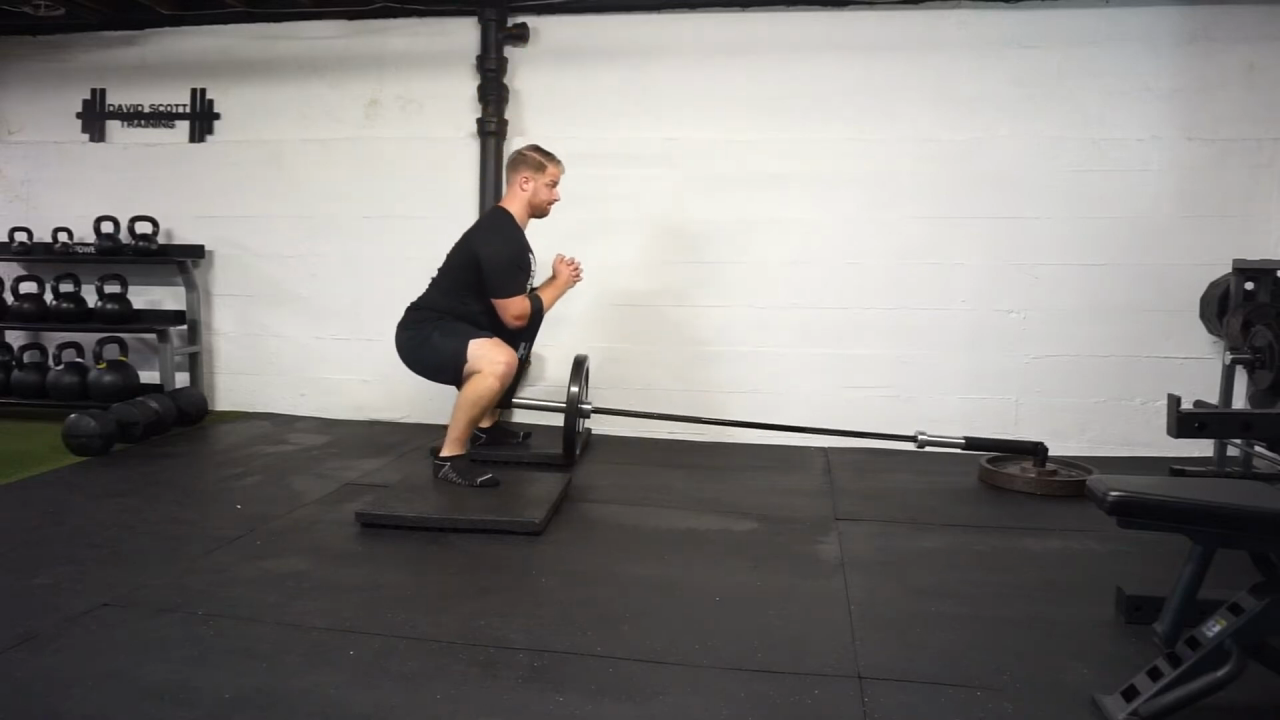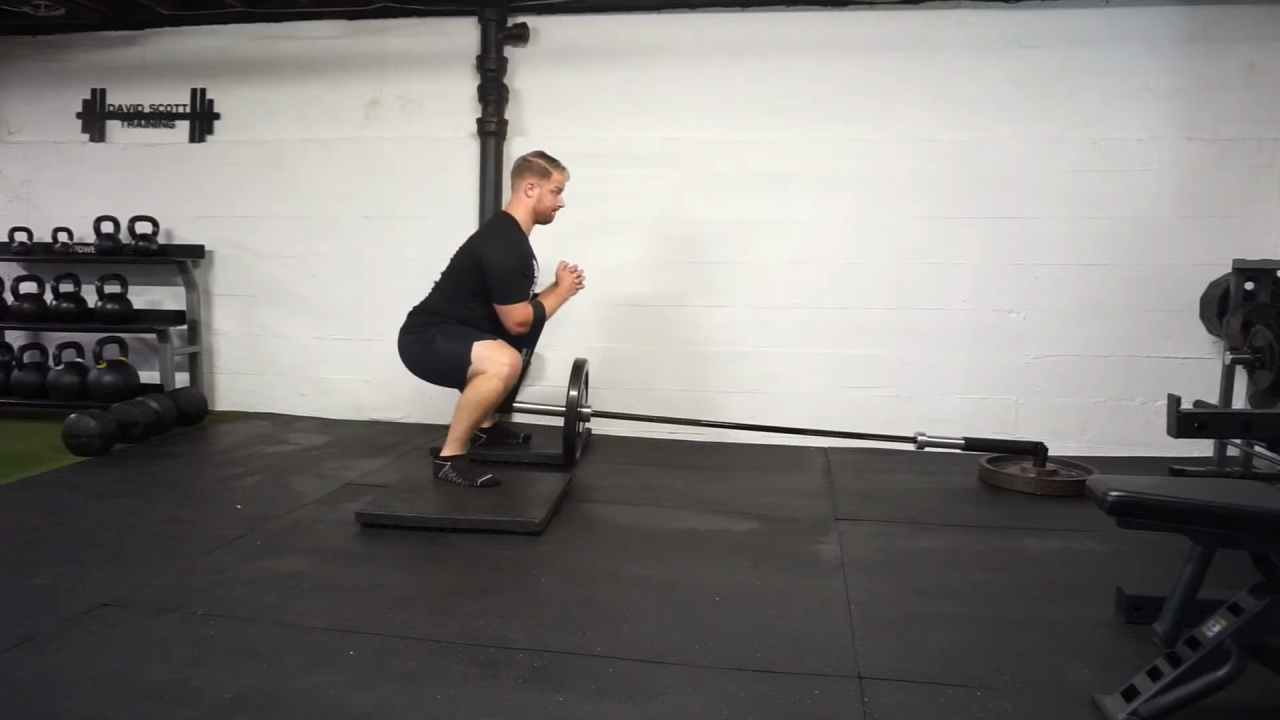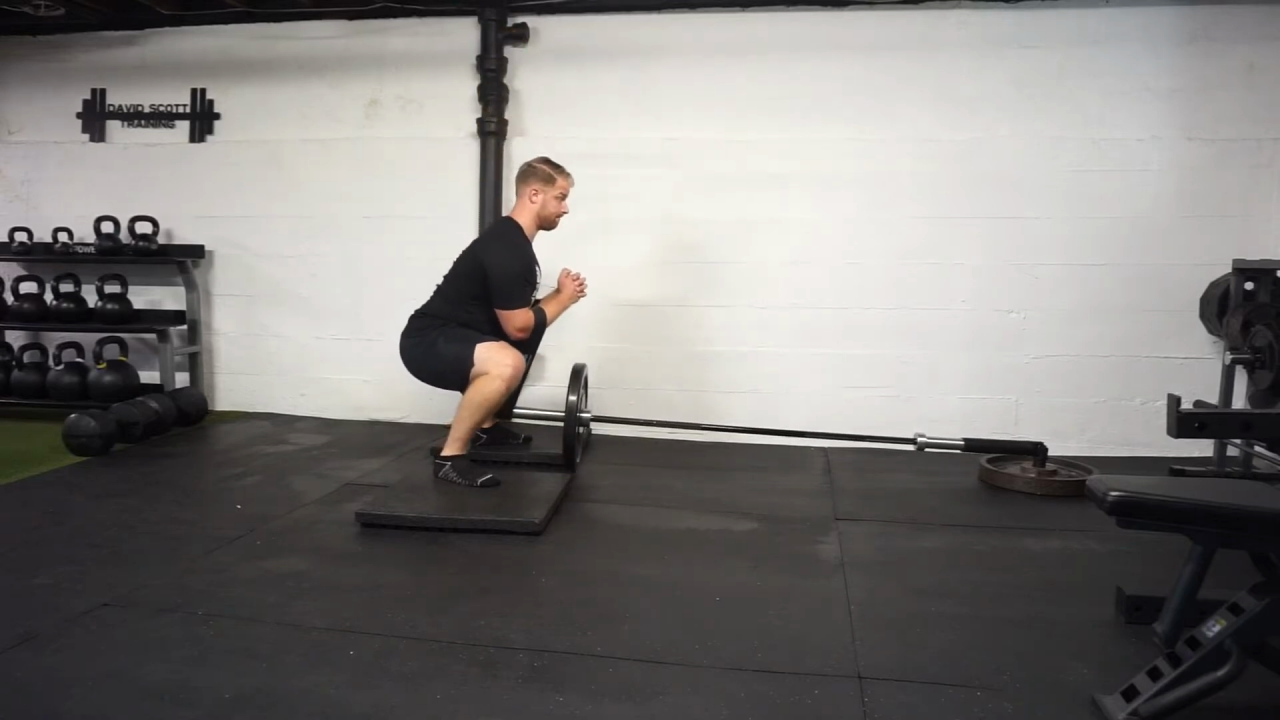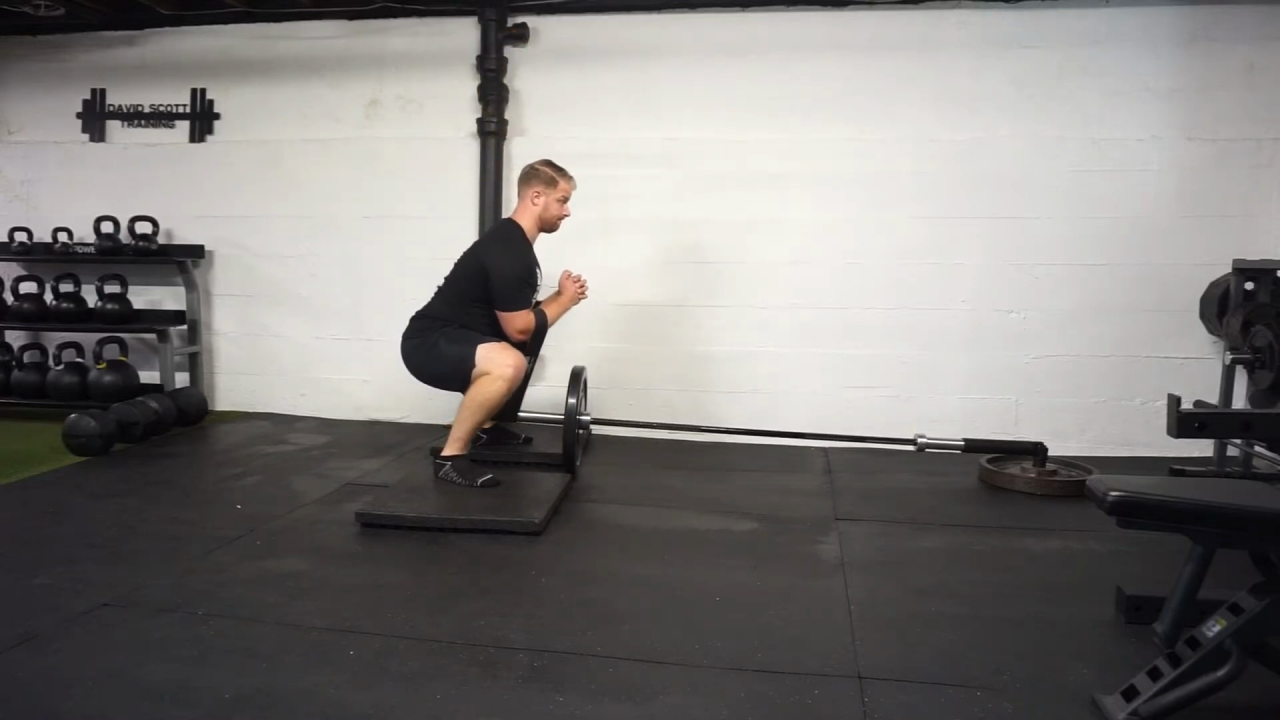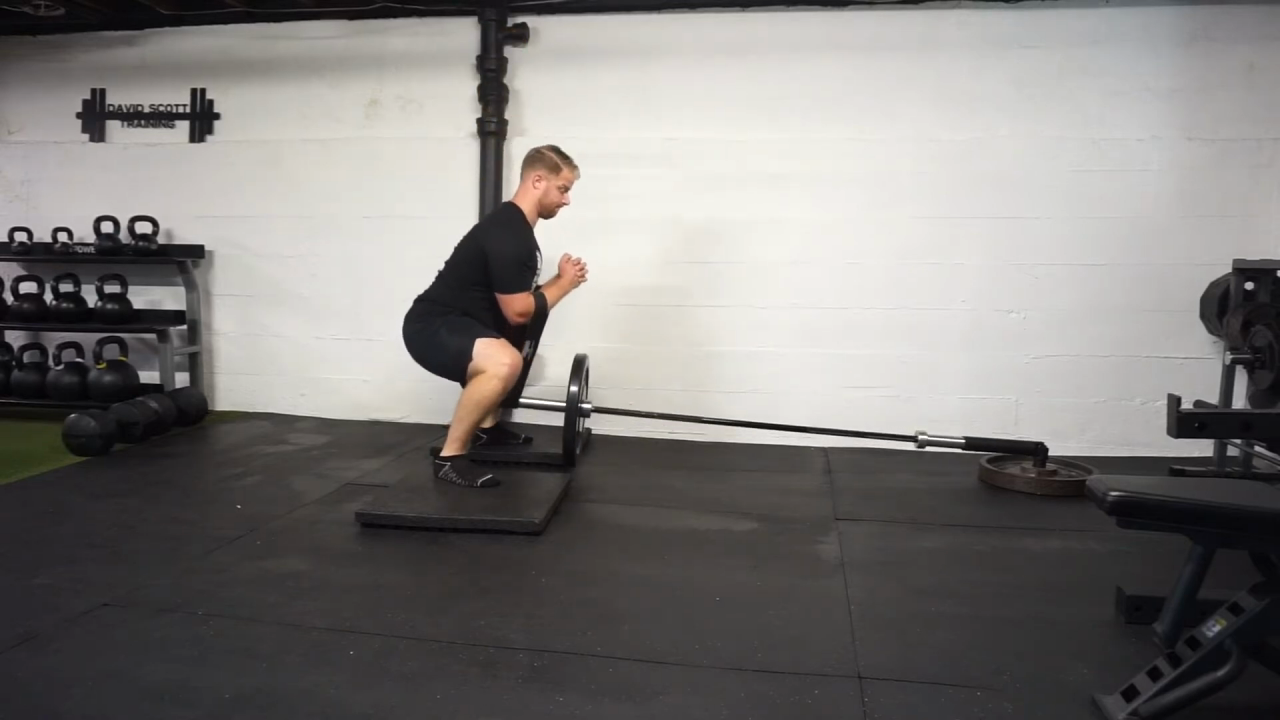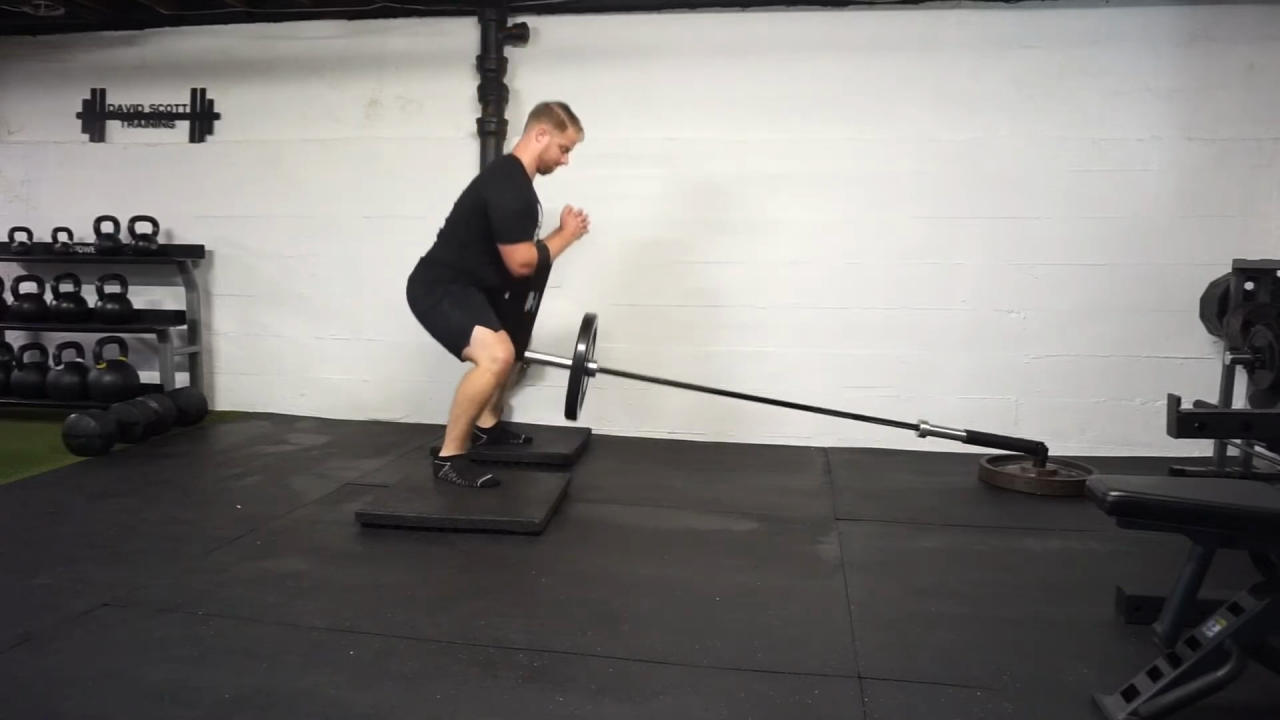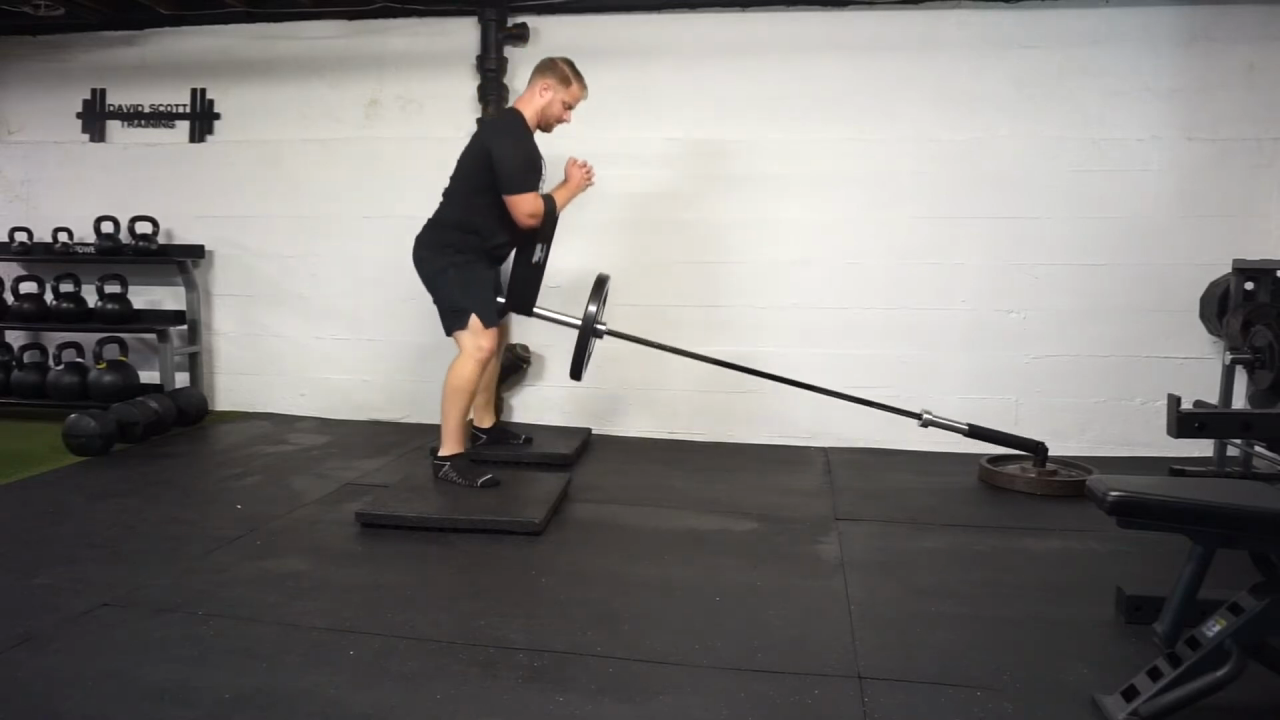
dt=0.3s
person 1, frame 1
left shoulder: (507, 230)
right shoulder: (499, 239)
left elbow: (513, 305)
right elbow: (516, 315)
left wrist: (557, 280)
right wrist: (561, 282)
left hip: (452, 328)
right hip: (424, 334)
left knee: (518, 350)
right knee: (500, 362)
left ankle: (485, 427)
right ankle: (450, 458)
person 1, frame 2
left shoulder: (510, 235)
right shoulder: (504, 245)
left elbow: (516, 311)
right elbow: (518, 321)
left wrist: (559, 287)
right wrist: (564, 290)
left hip: (452, 331)
right hip: (427, 338)
left knee: (520, 351)
right knee: (505, 363)
left ankle: (486, 427)
right ankle: (450, 457)
person 1, frame 3
left shoulder: (513, 240)
right shoulder: (507, 251)
left elbow: (516, 318)
right elbow: (518, 327)
left wrist: (560, 294)
right wrist: (565, 297)
left hip: (451, 335)
right hip: (427, 342)
left knee: (525, 351)
right knee: (507, 364)
left ankle: (485, 427)
right ankle: (451, 457)
person 1, frame 4
left shoulder: (514, 242)
right shoulder: (508, 253)
left elbow: (517, 319)
right elbow: (518, 329)
left wrist: (561, 297)
right wrist: (566, 299)
left hip: (452, 336)
right hip: (429, 344)
left knee: (517, 355)
right knee: (509, 364)
left ankle: (486, 426)
right ankle: (451, 457)
person 1, frame 5
left shoulder: (514, 226)
right shoulder: (508, 236)
left elbow: (515, 302)
right elbow: (517, 312)
left wrist: (561, 280)
right wrist: (565, 283)
left hip: (458, 318)
right hip: (432, 326)
left knee: (519, 350)
right knee: (504, 363)
left ankle: (486, 427)
right ankle: (451, 457)
person 1, frame 6
left shoulder: (513, 179)
right shoulder: (508, 186)
left elbow: (518, 257)
right elbow: (521, 263)
left wrist: (562, 234)
right wrist: (567, 233)
left hip: (466, 283)
right hip: (439, 288)
left knee: (507, 345)
right knee: (497, 355)
left ankle: (485, 425)
right ankle: (450, 456)
person 1, frame 7
left shoulder: (512, 131)
right shoulder: (510, 137)
left elbow: (521, 210)
right elbow: (527, 214)
right wrist: (573, 186)
left hip: (472, 252)
right hip: (450, 254)
left knee: (493, 338)
right knee: (478, 345)
left ankle: (485, 427)
right ankle: (449, 457)
